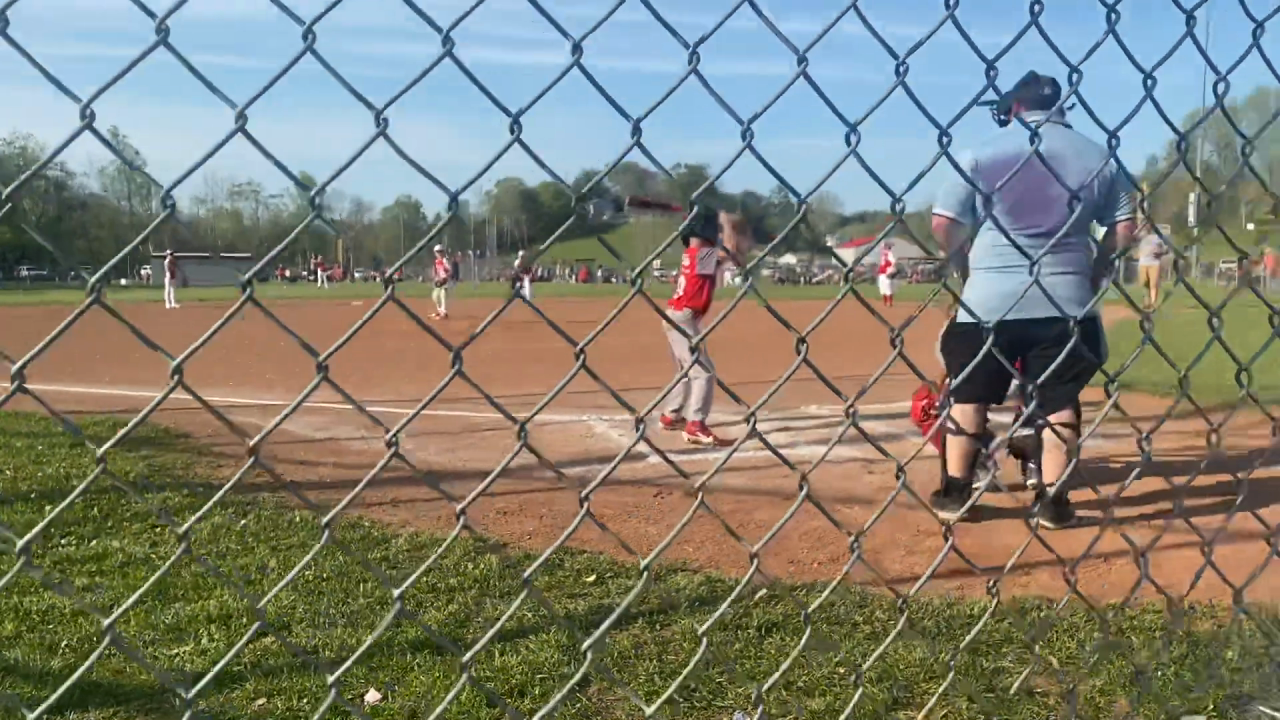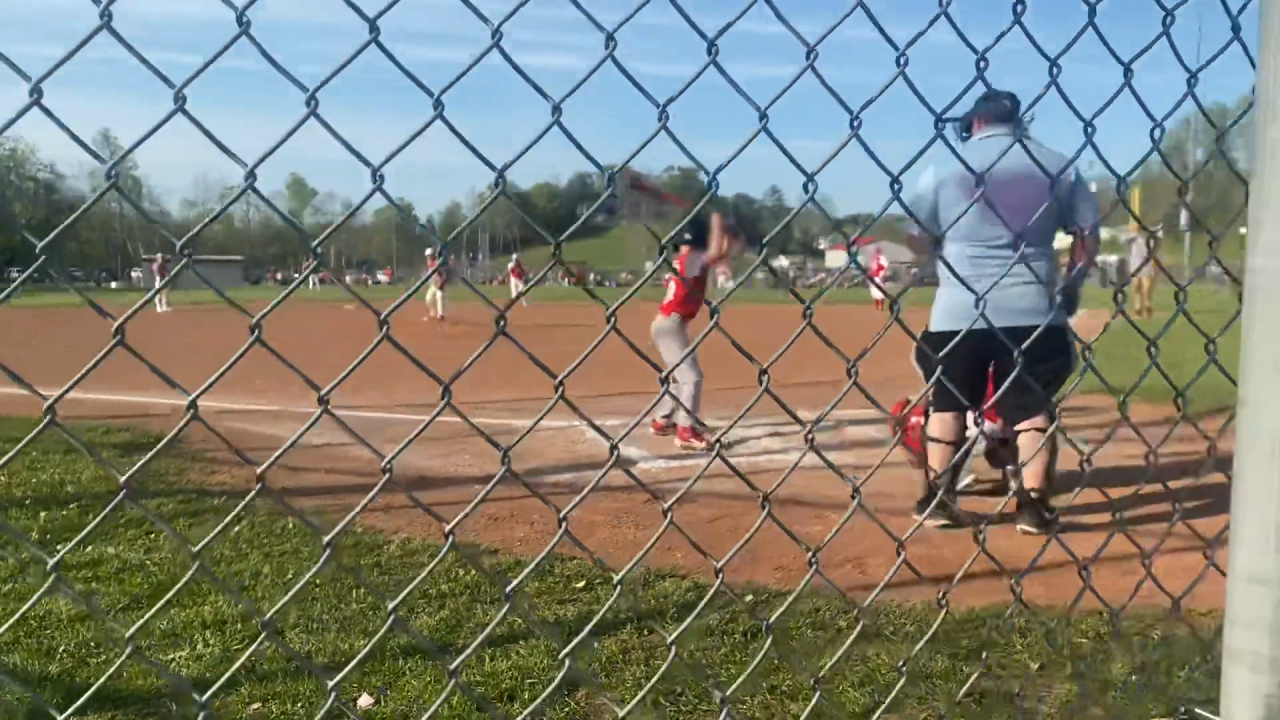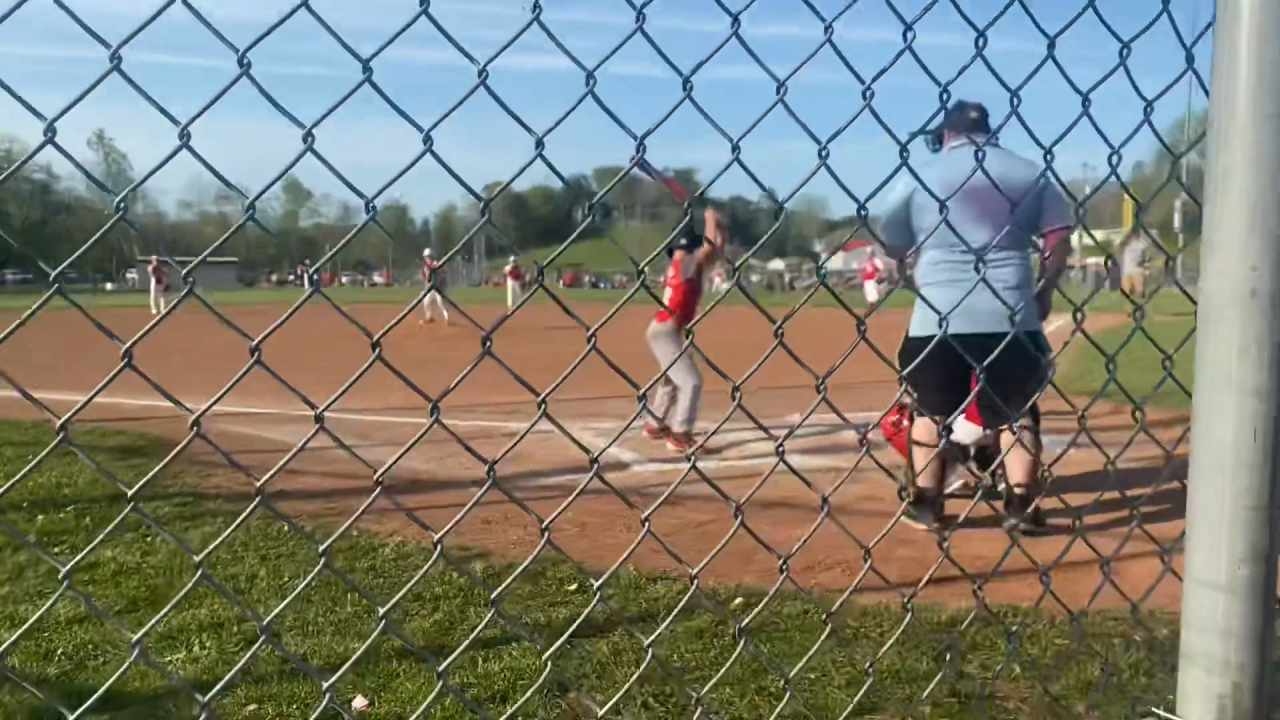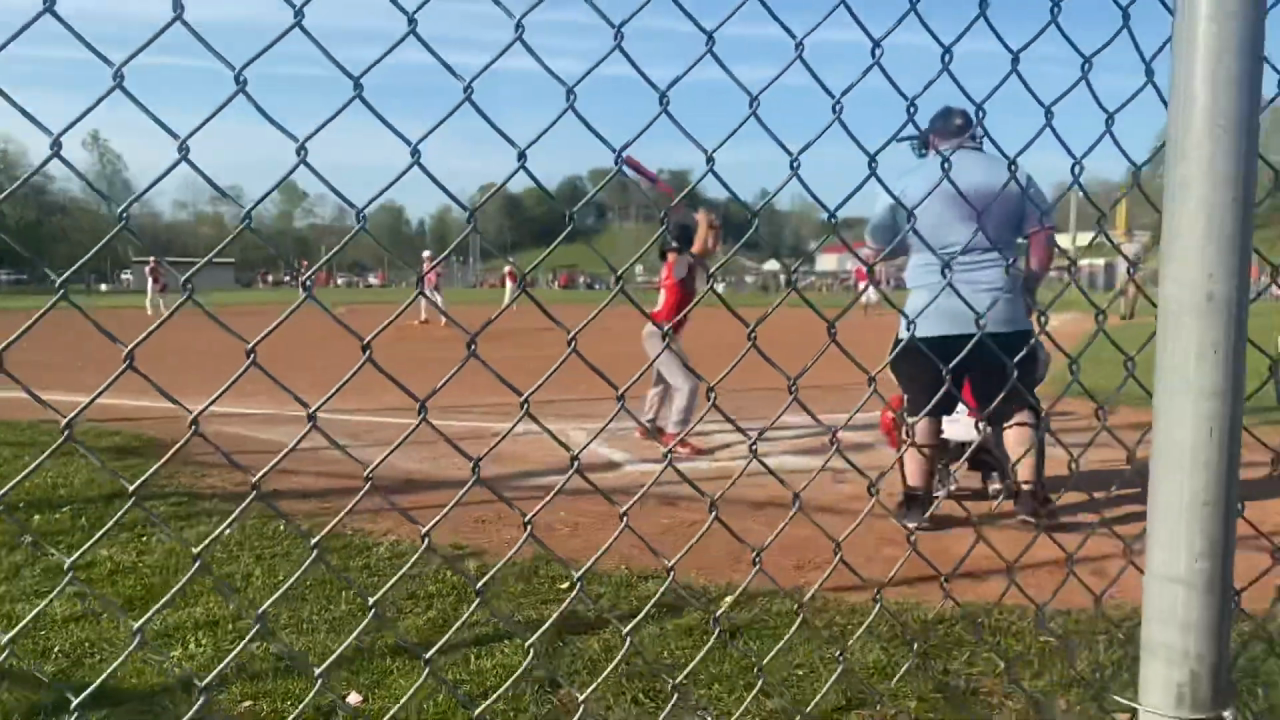
dt=0.2s
person 1, frame 1
left shoulder: (981, 153)
right shoulder: (1098, 156)
left elbow: (944, 225)
right elbow: (1124, 229)
left wrist: (968, 262)
right wrist: (1094, 276)
left hip: (989, 300)
right hip: (1065, 301)
left knee: (969, 395)
right knee: (1059, 400)
left ankle: (955, 491)
right ankle: (1053, 499)
person 1, frame 2
left shoulder: (944, 170)
right shoulder: (1059, 167)
left elbow: (918, 241)
right elbow: (1088, 238)
right wrist: (1069, 287)
left hip: (959, 309)
right hip: (1033, 309)
left knee: (947, 402)
right knee: (1033, 406)
left ankle: (937, 499)
right ankle: (1034, 503)
person 1, frame 3
left shoulder: (918, 180)
right shoulder: (1029, 173)
left elbow: (892, 248)
right elbow: (1058, 241)
right wrist: (1043, 291)
left hip: (939, 315)
right hip: (1011, 313)
left knee: (931, 408)
right knee: (1016, 410)
left ankle: (926, 503)
right ankle: (1021, 501)
person 1, frame 4
left shoulder: (906, 185)
right shoulder: (1013, 177)
left elbow: (874, 252)
right elbow: (1043, 241)
right wrist: (1027, 289)
left hip: (929, 317)
right hip: (1001, 314)
left knee: (922, 409)
right knee: (1016, 403)
left ankle: (916, 502)
right ankle: (1030, 493)
person 2, frame 1
left shoulder: (693, 253)
right shoulder: (702, 254)
left elbow: (739, 251)
right elbow: (731, 252)
left wrist: (735, 227)
right wrist: (727, 224)
left hip: (679, 318)
right hip: (683, 319)
left knee: (687, 370)
right knee: (704, 371)
left ankle: (671, 415)
right ankle: (695, 426)
person 2, frame 2
left shoulder: (683, 260)
right shoulder: (691, 259)
left elbow: (724, 252)
right elbow: (716, 253)
left wrist: (726, 232)
right wrist: (716, 225)
left hip: (667, 324)
right hip: (670, 324)
left knee: (678, 376)
right knee: (691, 376)
left ankle: (661, 421)
right ankle: (687, 431)
person 2, frame 3
left shoulder: (680, 264)
right shoulder: (685, 263)
left elbow: (715, 252)
right elbow: (709, 249)
left wrist: (719, 229)
right wrist: (710, 221)
left hip: (663, 329)
right hip: (665, 330)
left knee: (672, 379)
right knee: (690, 380)
left ankle: (656, 425)
right ankle: (680, 435)
person 2, frame 4
left shoulder: (673, 266)
right shoulder: (678, 265)
left elbow: (707, 251)
right elbow: (699, 249)
left wrist: (713, 229)
right wrist: (703, 221)
left hip: (658, 332)
right hip: (660, 333)
left knee: (662, 382)
right knee: (687, 383)
left ankle: (648, 426)
right ankle: (674, 436)
